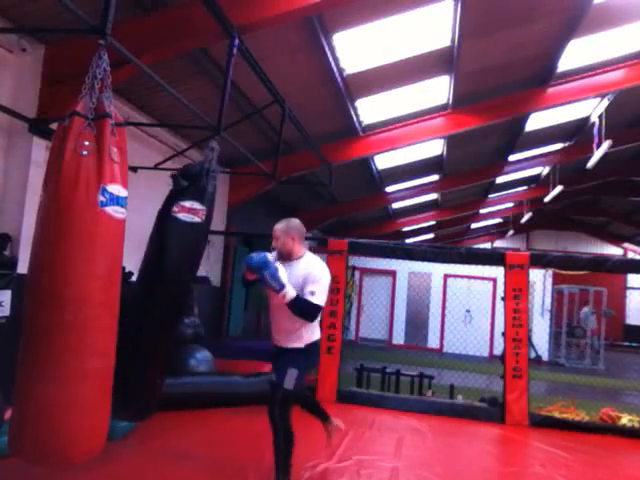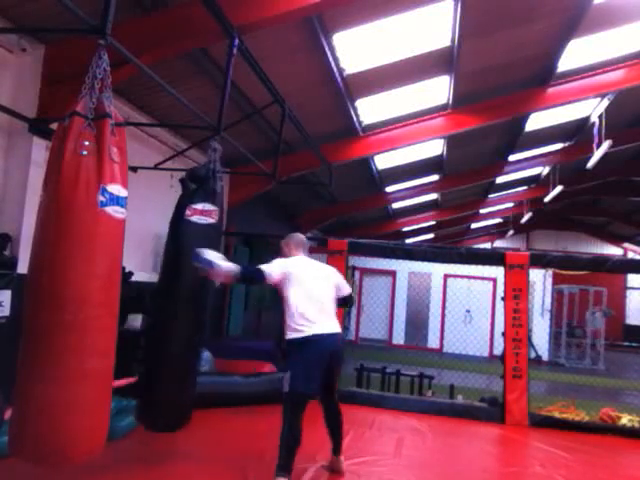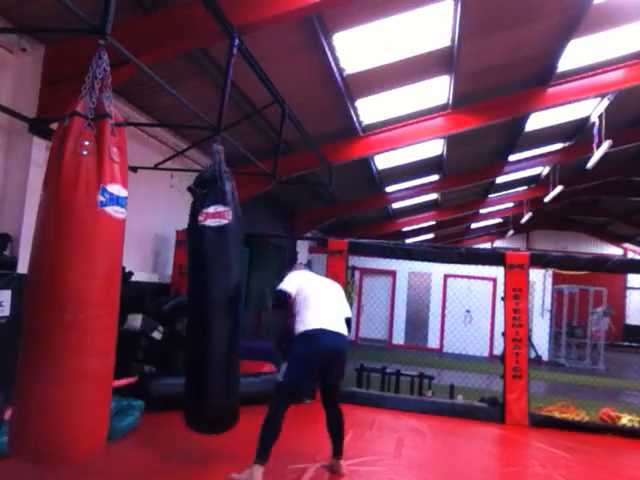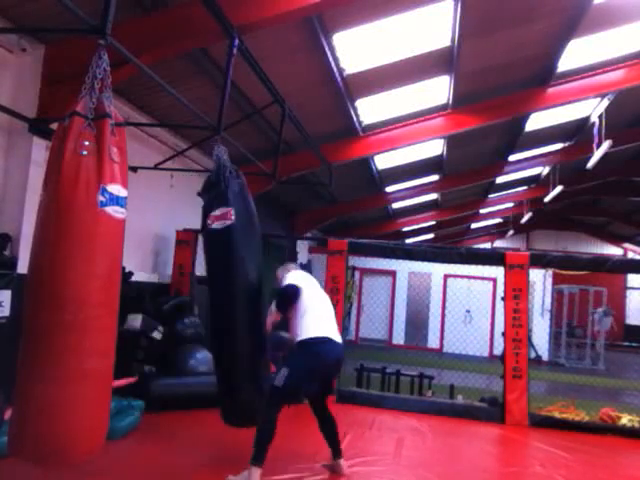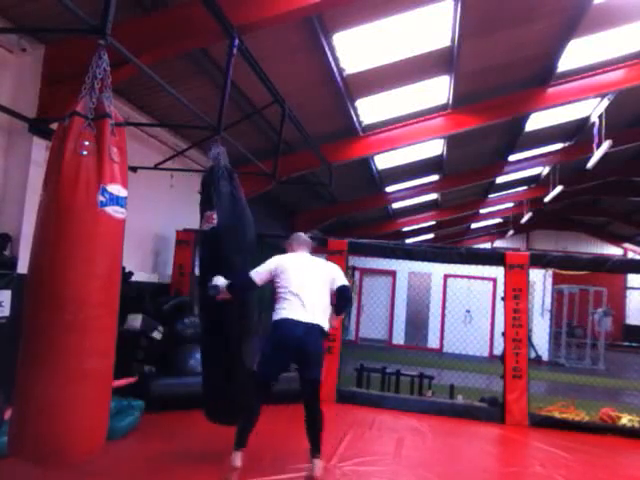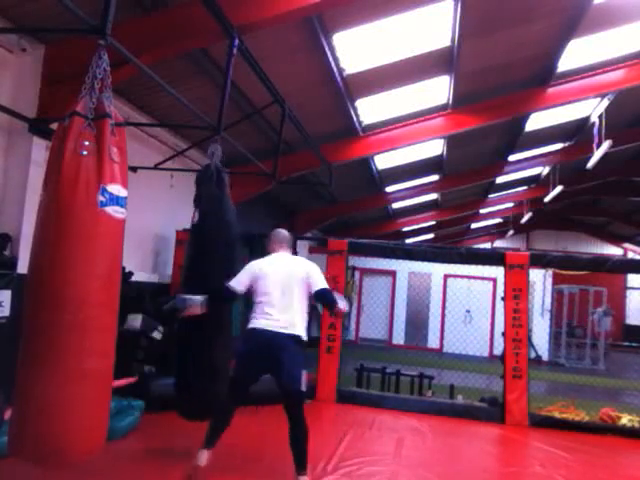
dt=0.3s
person 1, frame 1
left shoulder: (316, 269)
right shoulder: (275, 260)
left elbow: (310, 313)
right elbow: (250, 281)
left wrist: (284, 290)
right wrist: (250, 272)
left hip: (301, 348)
right hip: (282, 344)
left knee: (277, 407)
right knee: (295, 394)
right ankle: (328, 422)
person 1, frame 2
left shoulder: (287, 266)
right shoulder: (329, 271)
left elbow: (256, 275)
right elbow: (348, 300)
left wrist: (226, 269)
left hip: (310, 343)
right hip: (335, 339)
left knee: (293, 410)
right knee: (329, 401)
right ankle: (337, 459)
person 1, frame 3
left shoulder: (296, 276)
right shoulder: (335, 285)
left elbow: (280, 298)
right elbow: (348, 322)
left wrist: (291, 306)
left hip: (312, 339)
right hip: (339, 341)
left knee: (279, 403)
right knee: (331, 402)
right ankle: (337, 461)
person 1, frame 4
left shoulder: (294, 276)
right shoulder: (319, 291)
left elbow: (289, 292)
left wrist: (273, 313)
right wrist: (289, 340)
left hip: (313, 347)
right hip: (335, 350)
left knee: (273, 403)
right knee: (319, 405)
right ankle: (338, 461)
person 1, frame 5
left shoulder: (280, 261)
right shoulder: (330, 267)
left elbow: (246, 282)
right elbow: (345, 295)
left wrist: (223, 287)
right wrist: (334, 314)
left hip: (283, 328)
right hip: (313, 335)
left knee: (258, 392)
right knee: (311, 401)
left ankle: (237, 455)
person 1, frame 6
left shoulder: (257, 265)
right shoulder: (307, 267)
left elbow: (228, 293)
right elbow: (324, 297)
right wrist: (337, 305)
left hip: (257, 337)
right hip: (290, 341)
left knee: (232, 398)
right knee: (295, 410)
left ankle: (204, 454)
